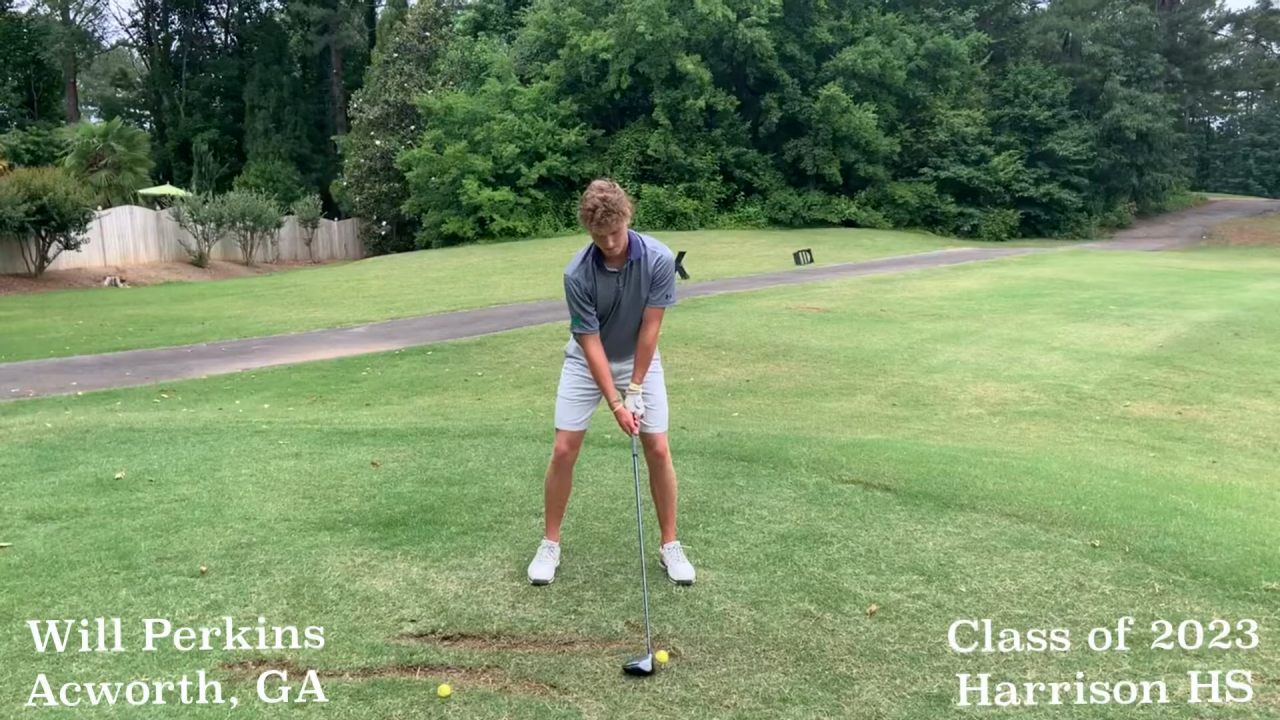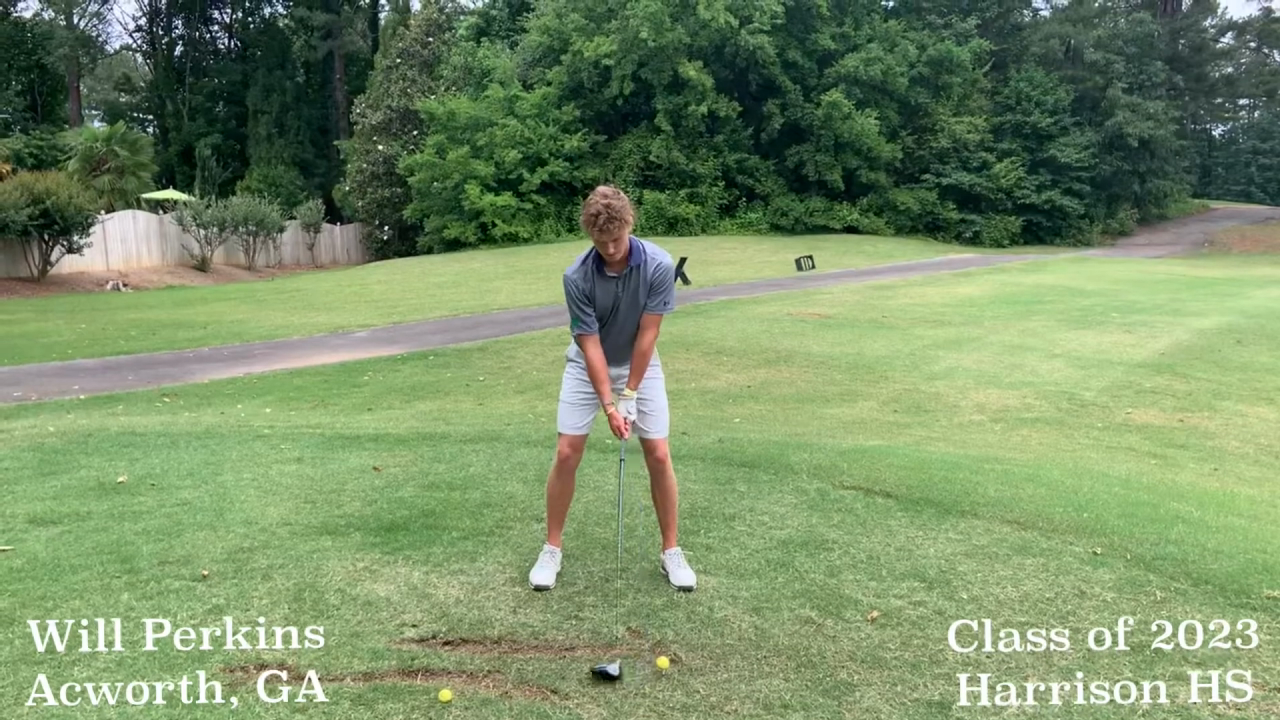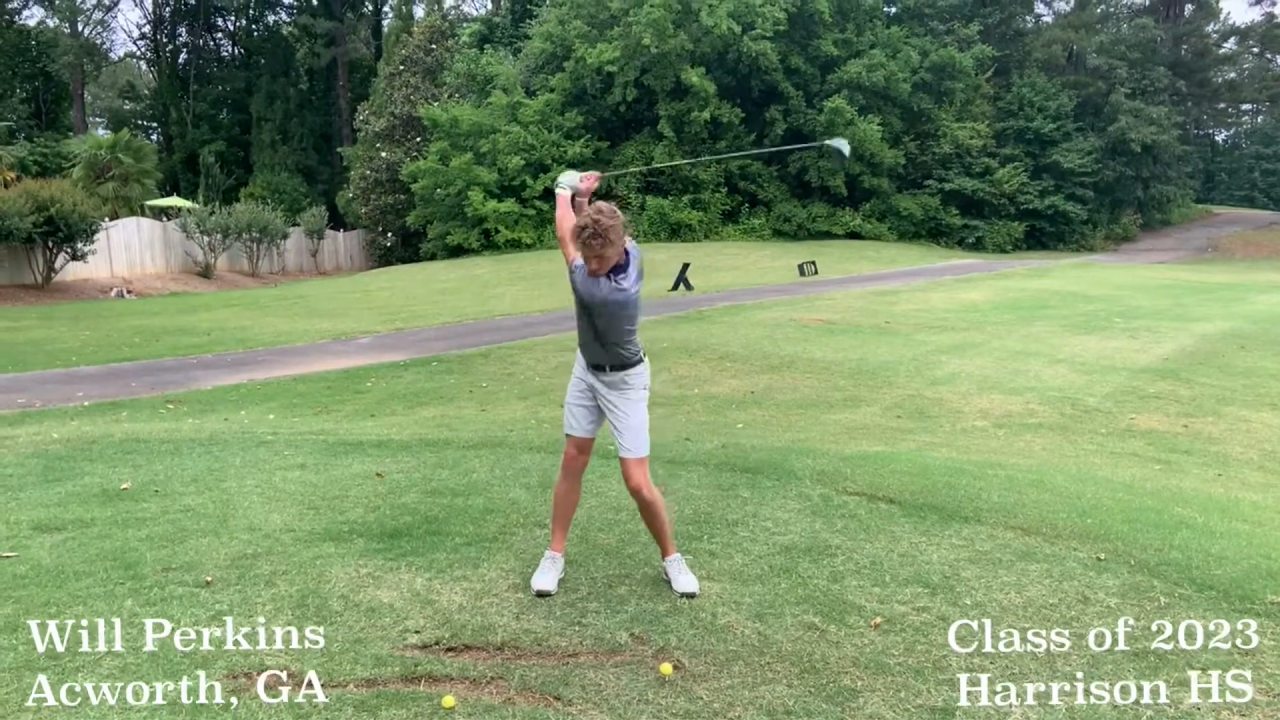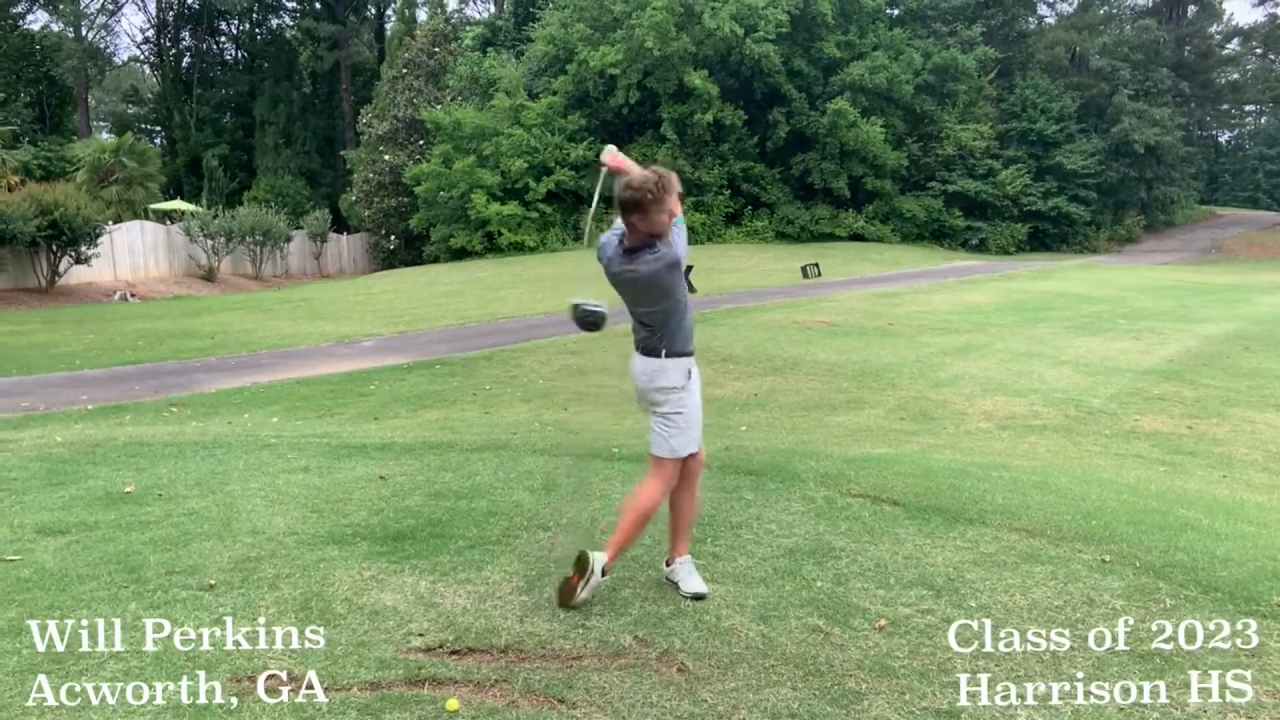
dt=0.7s
person 1, frame 1
left shoulder: (659, 259)
right shoulder: (577, 274)
left elbow: (650, 328)
right elbow: (591, 342)
left wrist: (635, 389)
right wrist: (615, 403)
left hip: (640, 360)
right hip: (586, 361)
left knee: (658, 451)
right knee: (564, 451)
left ankle: (670, 545)
right ankle: (550, 544)
person 1, frame 2
left shoulder: (659, 266)
right shoulder: (577, 276)
left elbow: (646, 336)
right elbow: (590, 342)
left wrist: (629, 394)
right wrist: (608, 405)
left hip: (639, 365)
right hip: (588, 367)
left knee: (659, 457)
right knee: (567, 455)
left ankle: (671, 551)
right ankle: (552, 549)
person 1, frame 3
left shoulder: (606, 293)
right shoulder: (623, 248)
left elbow: (568, 242)
right elbow: (578, 241)
left wrist: (563, 192)
right wrist: (579, 197)
left hip: (622, 380)
right hip: (588, 367)
left knee: (637, 481)
right knee: (573, 460)
left ankle: (671, 557)
right ankle: (555, 553)
person 1, frame 4
left shoulder: (611, 248)
right shoulder: (665, 256)
left elbow: (635, 210)
right elbow: (668, 216)
left wrist: (622, 170)
right wrist: (624, 164)
left hip: (652, 362)
right hip: (671, 370)
left knee: (692, 461)
right knee: (664, 475)
left ankle: (679, 557)
right ankle: (601, 562)
